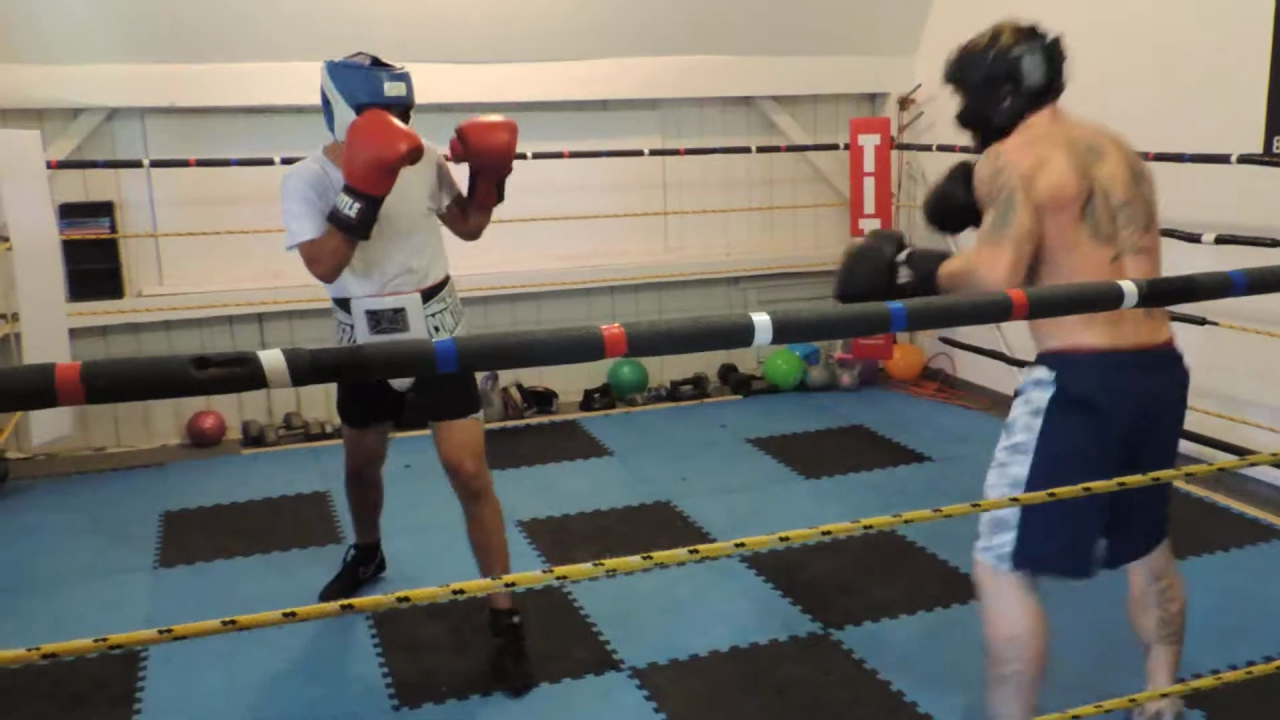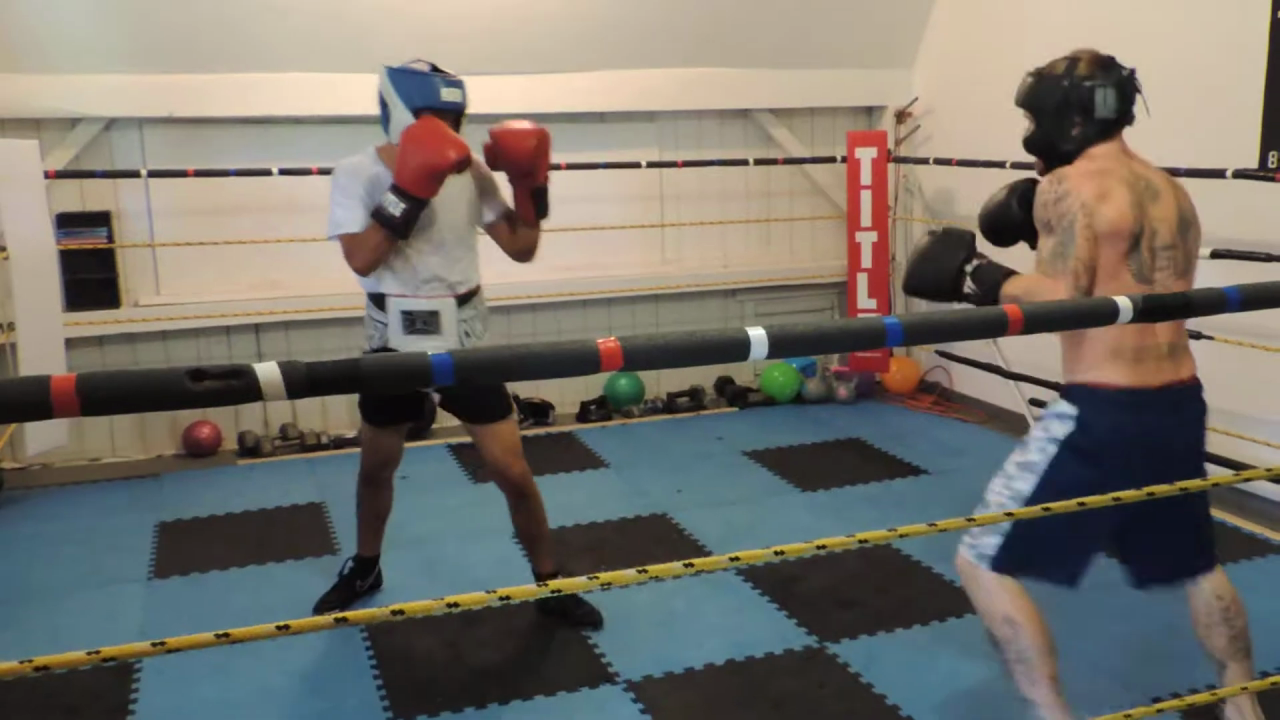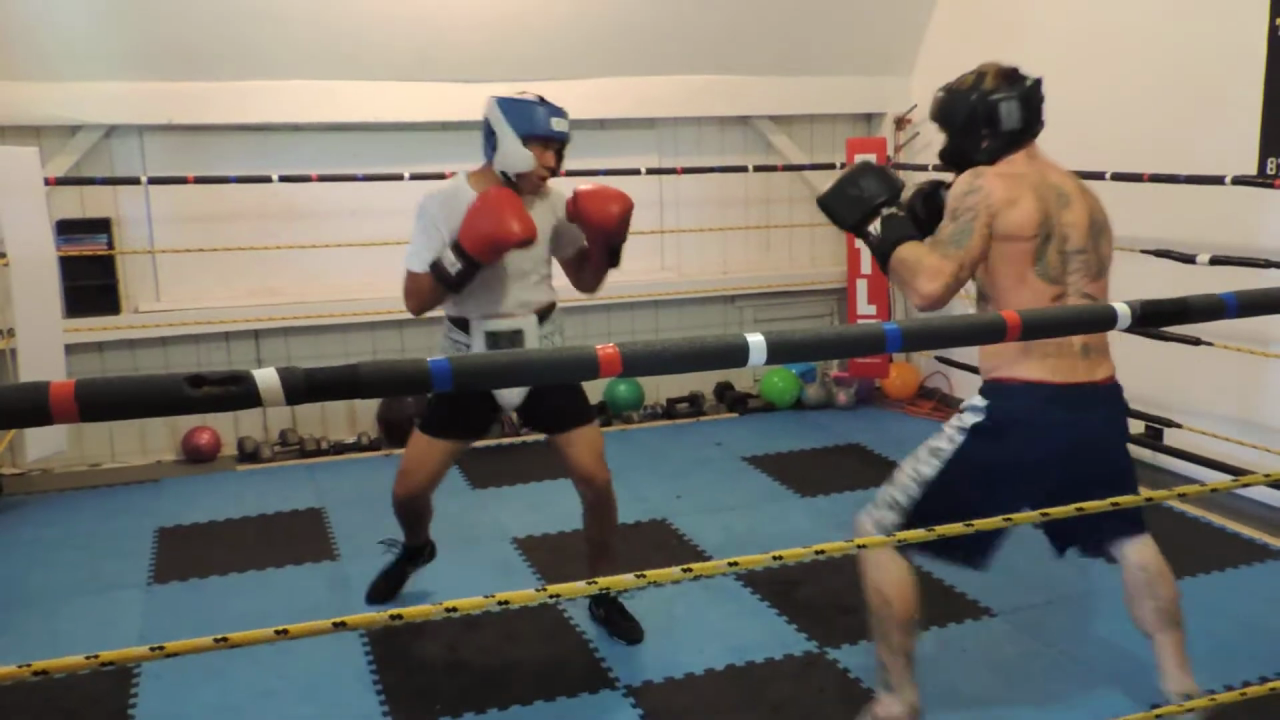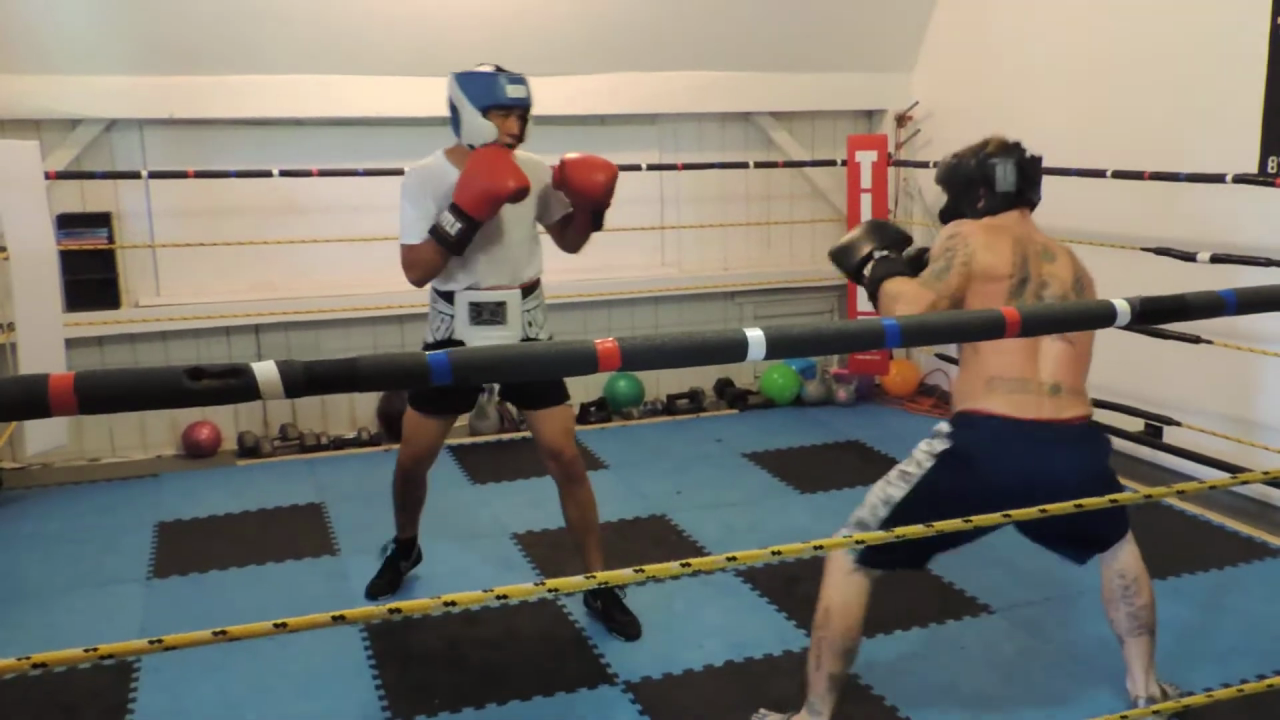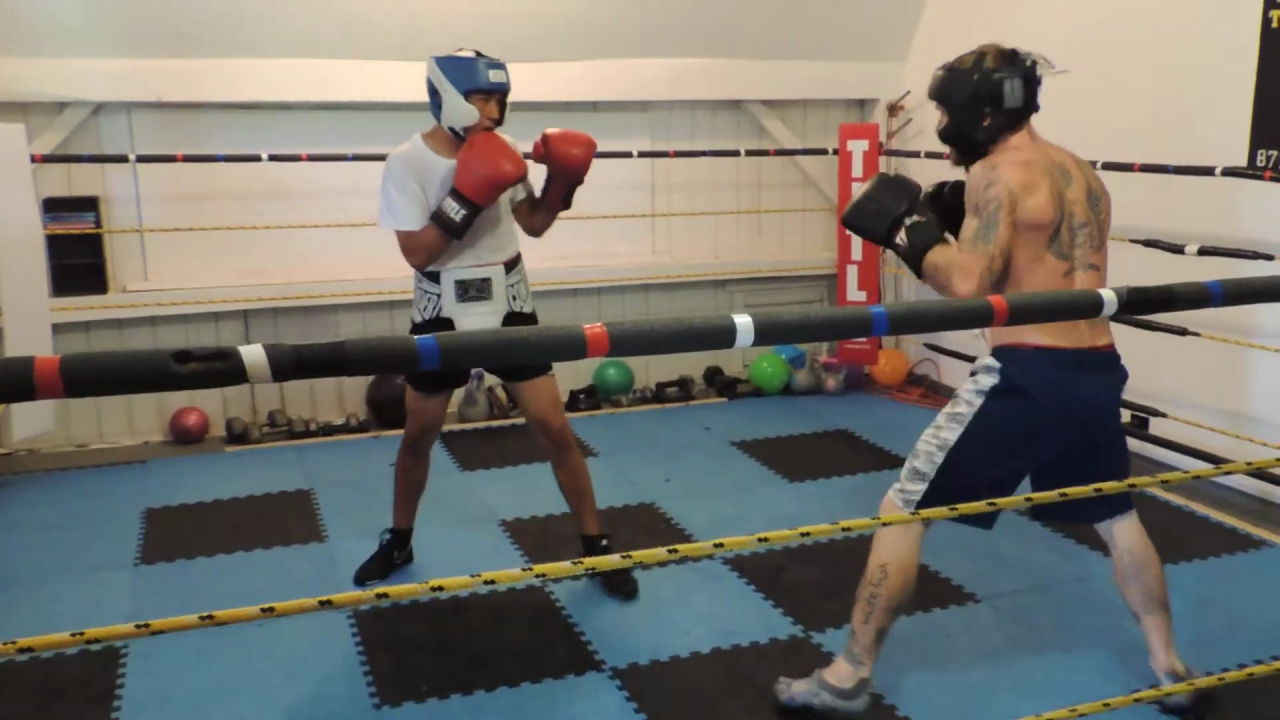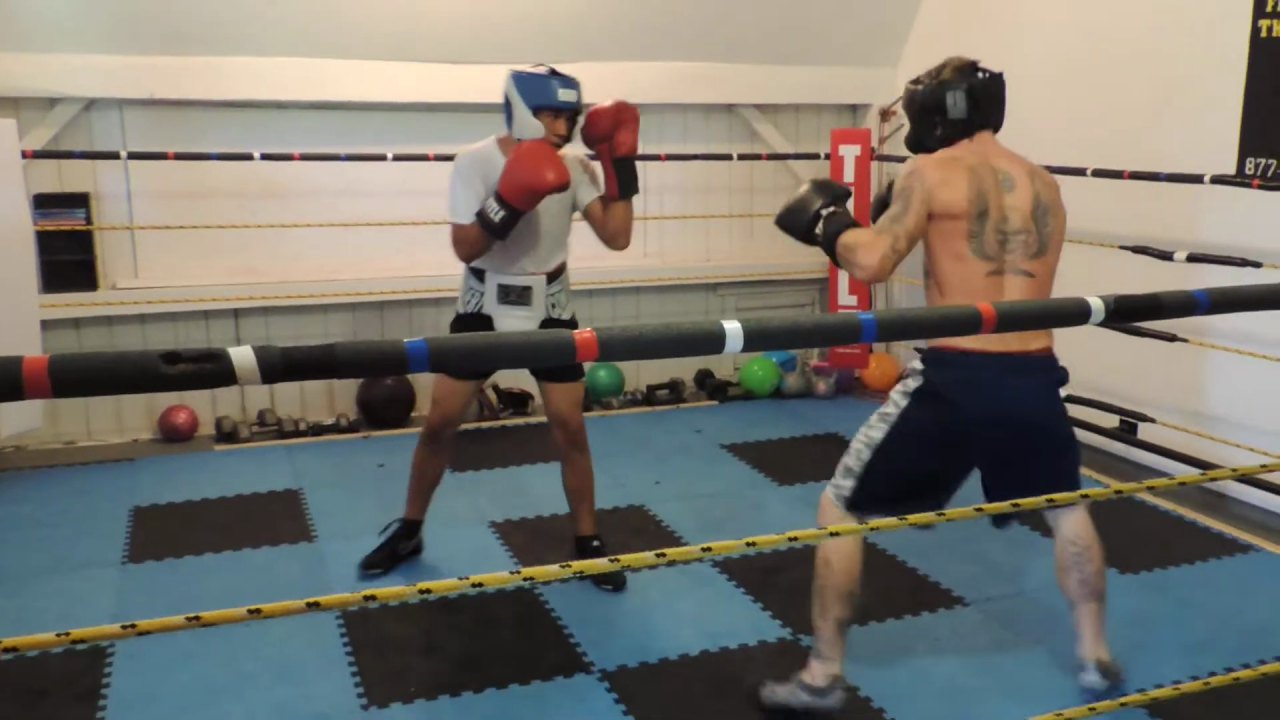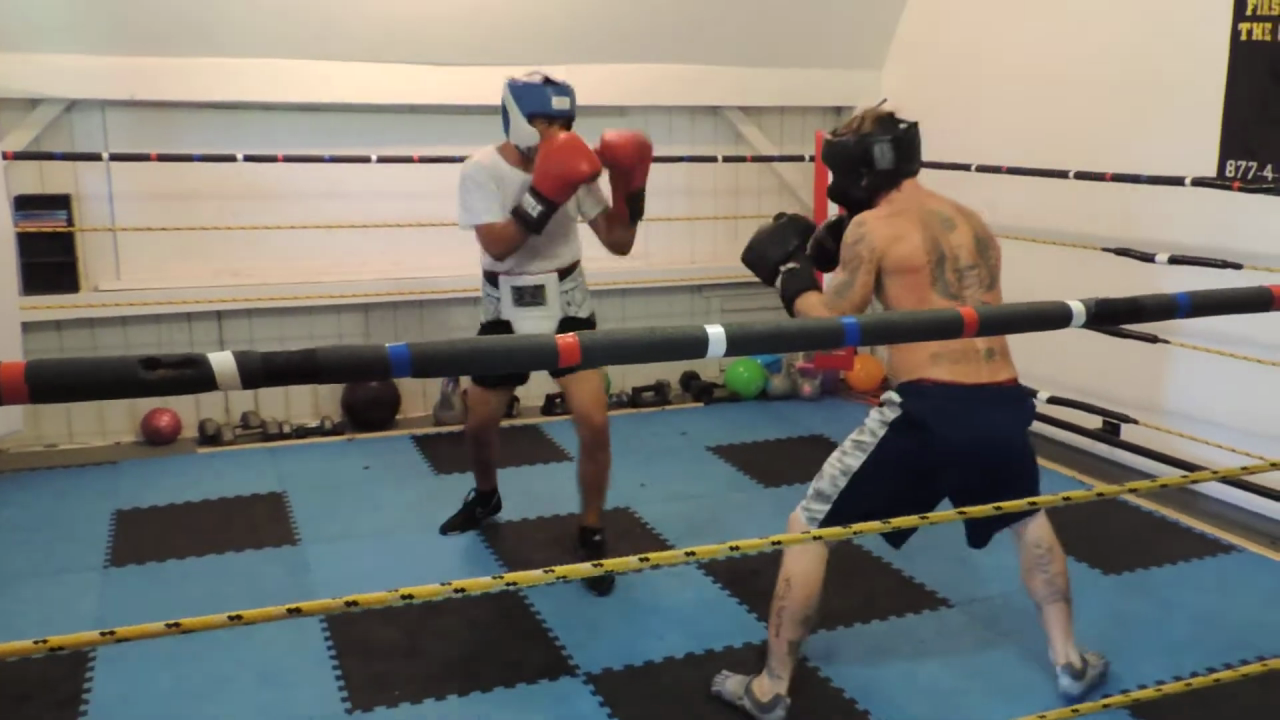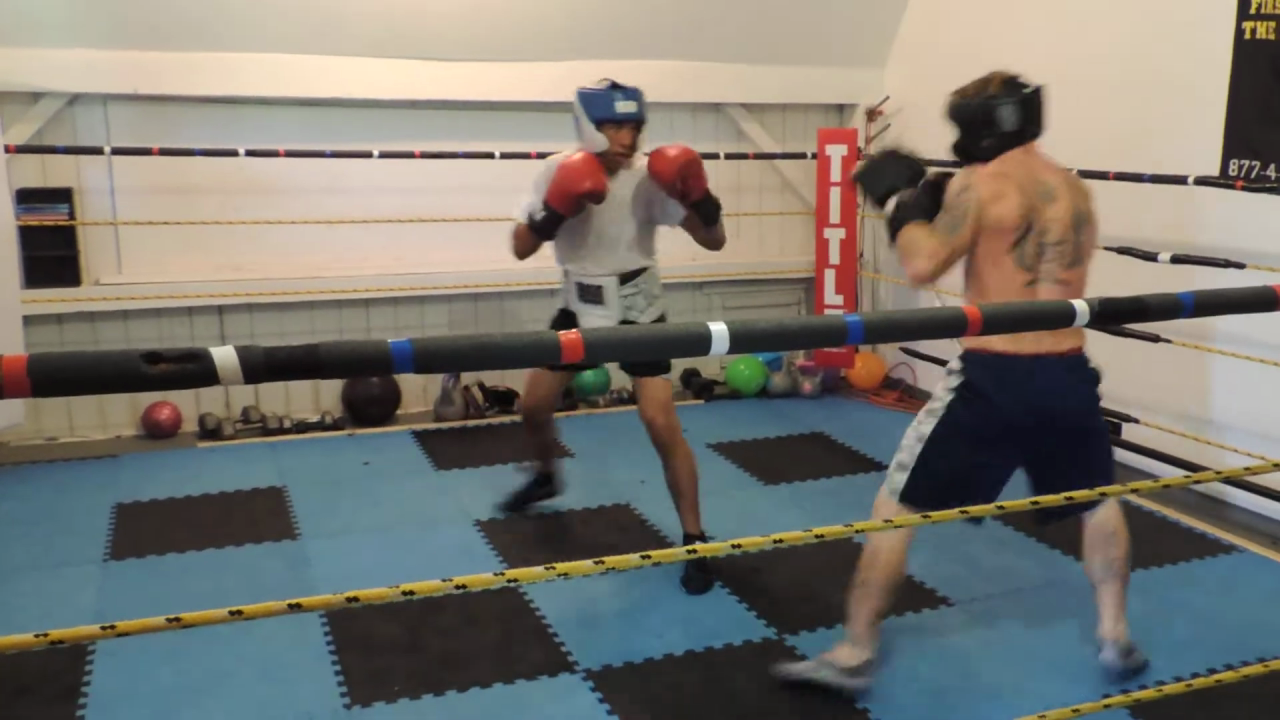
dt=0.3s
person 1, frame 1
left shoulder: (1012, 158)
right shoulder: (1121, 152)
left elbow: (995, 279)
left wrist: (911, 269)
left hip: (1079, 381)
right hip: (1157, 372)
left knee: (1004, 566)
right knee: (1146, 548)
person 1, frame 2
left shoulder: (1071, 185)
right shoulder: (1174, 194)
left elbow: (1056, 301)
left wrist: (975, 277)
left hip: (1102, 415)
right hip: (1176, 405)
left knee: (982, 563)
right knee: (1196, 567)
person 1, frame 3
left shoulder: (986, 186)
right shoulder: (1086, 199)
left elbow: (927, 289)
left wrist: (881, 223)
left hip: (1015, 411)
right hip: (1096, 406)
left knee: (880, 534)
right knee: (1129, 538)
person 1, frame 4
left shoulder: (967, 238)
right shoulder: (1074, 267)
left elbow: (908, 312)
left wrist: (877, 263)
left hip: (982, 444)
right hip: (1072, 447)
left knee: (849, 560)
right knee: (1117, 544)
person 1, frame 5
left shoulder: (999, 174)
right shoulder: (1083, 174)
left elbow: (967, 283)
left wrist: (905, 231)
right wrist: (963, 218)
left hip: (1024, 377)
right hip: (1095, 372)
left knee: (901, 513)
right knee: (1117, 519)
person 1, frame 6
left shoulder: (929, 172)
right shoulder: (1044, 186)
left elbow: (871, 262)
left wrist: (827, 220)
left hip: (953, 377)
right hip: (1033, 376)
left knee: (840, 513)
right knee: (1068, 510)
left ankle: (821, 675)
right ankle: (1095, 657)
person 1, frame 7
left shoulder: (871, 228)
right shoulder: (971, 220)
left elbow: (830, 323)
left wrist: (788, 270)
left hip: (927, 410)
right hip: (1001, 404)
left knee: (808, 529)
right knee: (1030, 521)
right ankle: (1070, 660)
person 1, frame 8
left shoulder: (977, 184)
right shoulder: (1076, 192)
left elbow: (921, 266)
left wrist: (901, 202)
left hip: (992, 379)
right hip: (1067, 375)
left knee: (895, 509)
right knee: (1099, 499)
left ankle: (853, 655)
right ankle: (1115, 639)
person 2, frame 1
left shoulder: (419, 162)
right shoulder: (305, 178)
left elbow: (469, 226)
right elbow: (322, 266)
left wrist: (490, 169)
right wrist: (362, 188)
left hip: (437, 330)
right hip: (364, 339)
left knee: (470, 475)
right knee: (362, 464)
left ankle: (505, 623)
right ankle: (366, 554)
person 2, frame 2
left shoulder: (469, 172)
right shoulder: (355, 174)
left elbow: (522, 248)
right elbow: (361, 259)
left wrist: (530, 181)
right wrist: (409, 190)
left hip: (465, 338)
right hip: (395, 341)
left knee: (511, 472)
right knee: (376, 468)
left ankle: (550, 583)
right ankle: (364, 569)
person 2, frame 3
left shoulder: (556, 203)
right shoulder: (443, 203)
left elbow: (586, 281)
right elbow: (417, 299)
left wrist: (606, 240)
right wrist: (466, 256)
right hip: (472, 361)
left knee: (595, 482)
right knee: (410, 489)
left ankle: (604, 593)
right ankle: (414, 549)
person 2, frame 4
left shoulder: (534, 172)
right shoulder: (426, 178)
left elbow: (570, 241)
right elbow: (416, 271)
left wrist: (592, 204)
right wrist: (465, 211)
left hip: (525, 332)
right hip: (455, 335)
left knee: (566, 460)
right knee: (411, 460)
left ankle: (598, 585)
right ankle: (404, 547)
person 2, frame 5
left shoulder: (503, 153)
right shoulder: (407, 164)
left elbow: (533, 223)
right elbow: (417, 254)
left wrist: (565, 179)
right wrist: (467, 197)
left hip: (509, 307)
right hip: (443, 312)
left knee: (554, 429)
right knee: (418, 437)
left ankle: (595, 543)
right ankle: (398, 541)
person 2, frame 6
left shoulder: (574, 166)
right shoulder: (475, 162)
left elbow: (618, 238)
right elbow: (465, 248)
left wrist: (621, 162)
right wrist: (509, 201)
left hip: (548, 311)
right hip: (484, 308)
left knee: (571, 431)
right knee: (439, 426)
left ankle: (588, 542)
right ankle: (407, 532)
person 2, frame 7
left shoulder: (578, 171)
right shoulder: (481, 172)
left elbow: (619, 245)
right elbow: (496, 247)
left wrist: (629, 188)
right wrist: (544, 194)
left hip: (568, 309)
right hip: (506, 314)
left knee: (593, 423)
right knee: (479, 425)
left ankle: (591, 533)
right ankle: (486, 497)
person 2, frame 8
left shoulder: (652, 178)
right shoulder: (555, 172)
left elbow: (713, 241)
right elbow: (522, 248)
left wrist: (697, 197)
right wrist: (554, 206)
left hip: (636, 310)
right hip: (578, 307)
left knee: (662, 425)
right knee: (534, 405)
left ankle: (695, 540)
right ankle: (545, 476)
